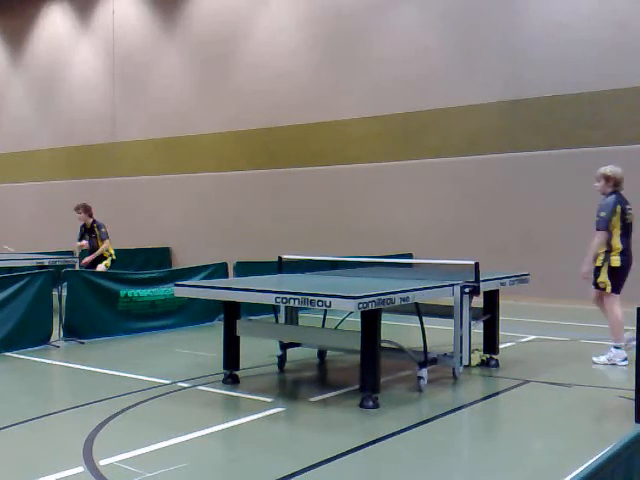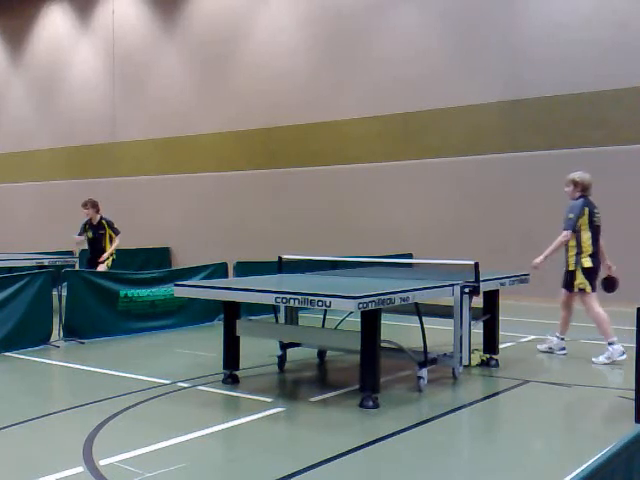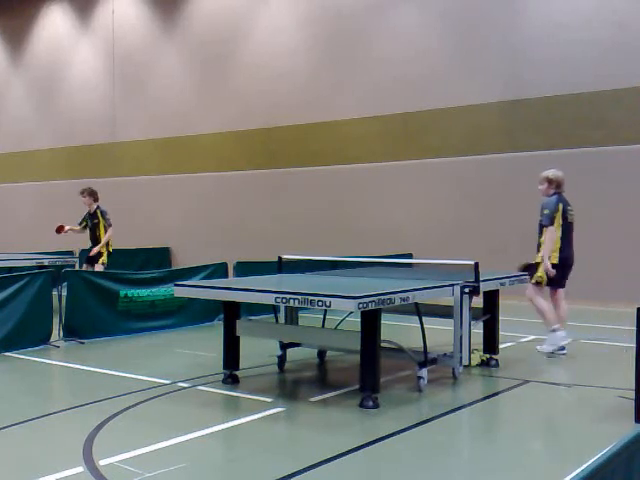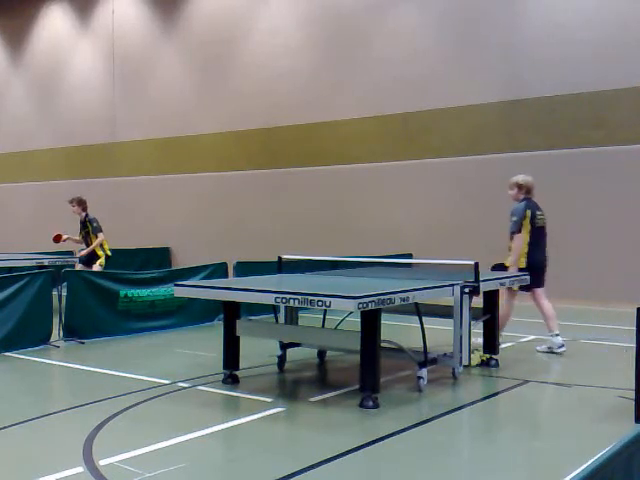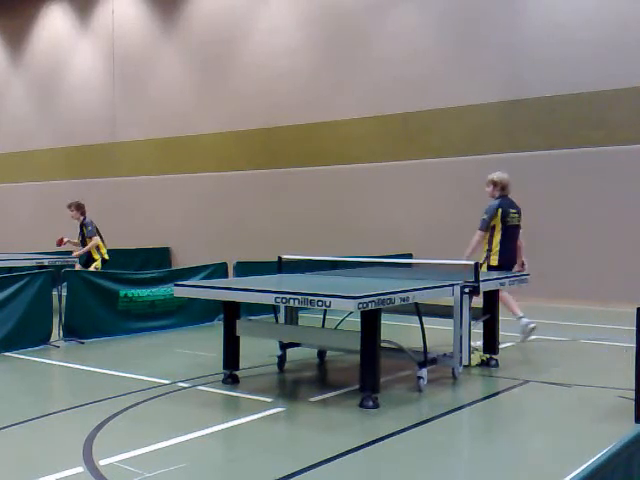
dt=0.3s
person 1, frame 1
left shoulder: (609, 203)
right shoulder: (622, 202)
left elbow: (601, 235)
left wrist: (587, 262)
left hip: (611, 261)
right hip: (620, 260)
left knee: (611, 303)
right knee: (598, 298)
left ankle: (619, 351)
right ankle: (624, 337)
person 1, frame 2
left shoulder: (577, 206)
right shoulder: (591, 207)
left elbow: (566, 236)
right elbow: (598, 238)
left wrist: (543, 257)
right wrist: (605, 261)
left hip: (581, 263)
right hip: (589, 261)
left knee: (590, 304)
right knee: (566, 300)
left ankle: (614, 347)
right ankle: (558, 342)
person 1, frame 3
left shoulder: (550, 203)
right shoulder: (565, 203)
left elbow: (551, 232)
left wrist: (545, 258)
right wrist: (542, 255)
left hip: (552, 258)
right hip: (566, 258)
left knee: (533, 293)
right knee: (557, 297)
left ankle: (557, 332)
right ankle: (557, 340)
person 1, frame 4
left shoulder: (519, 209)
right shoulder: (537, 209)
left elbow: (518, 238)
left wrist: (513, 264)
left hip: (522, 262)
right hip: (539, 261)
left knee: (509, 298)
right knee: (540, 298)
right ankle: (556, 339)
person 1, frame 5
left shoulder: (494, 206)
right shoulder: (515, 207)
left elbow: (481, 234)
right elbow: (517, 236)
left wrist: (466, 257)
right wrist: (521, 258)
left hip: (495, 258)
right hip: (510, 258)
right knee: (499, 293)
right ankle: (523, 320)
